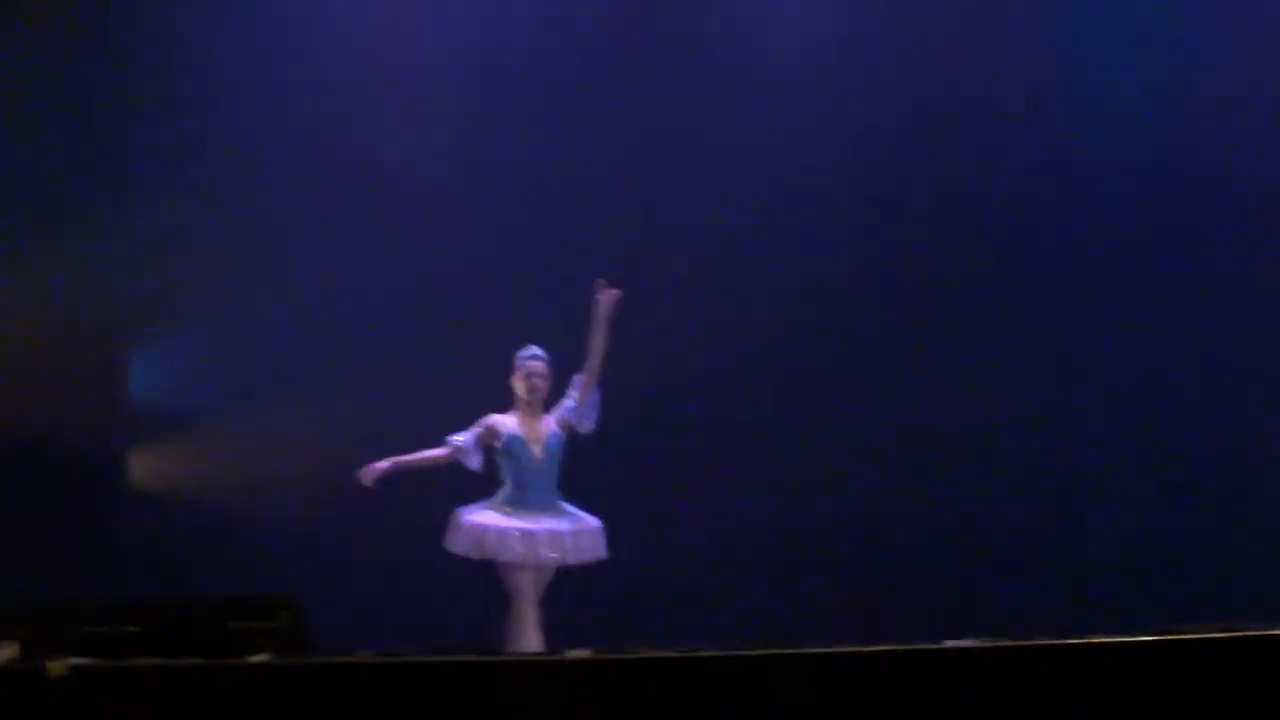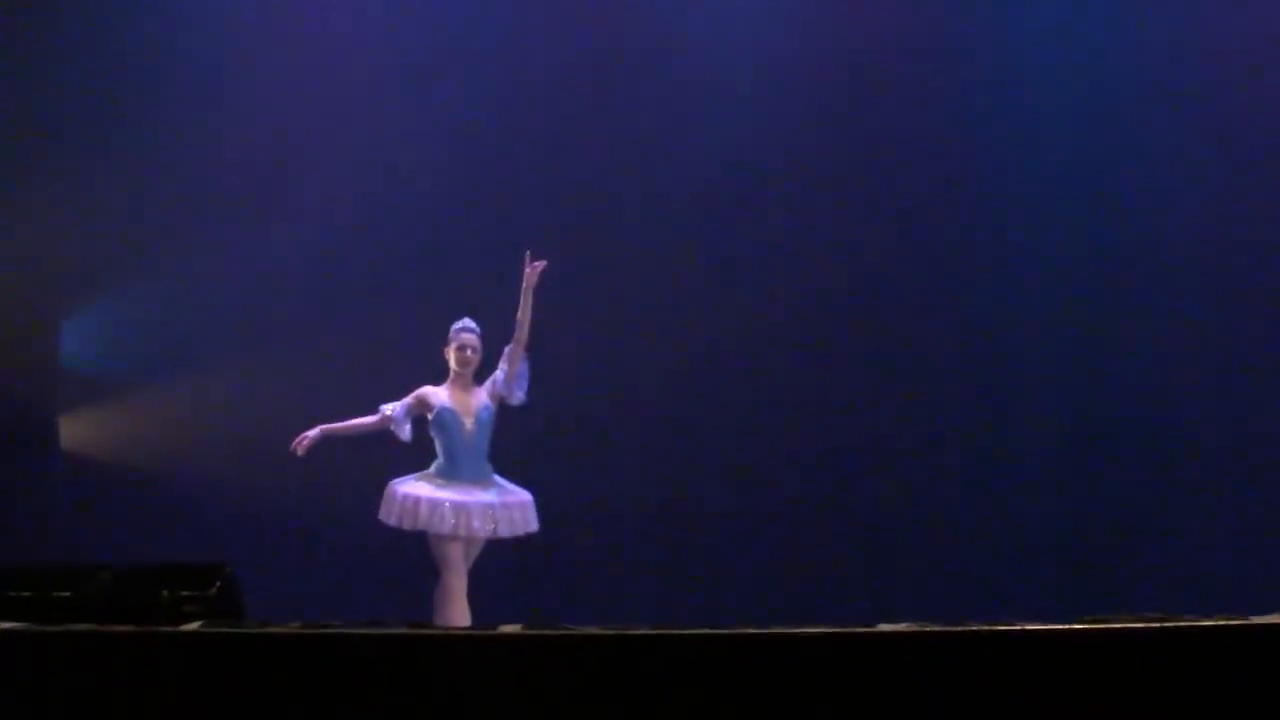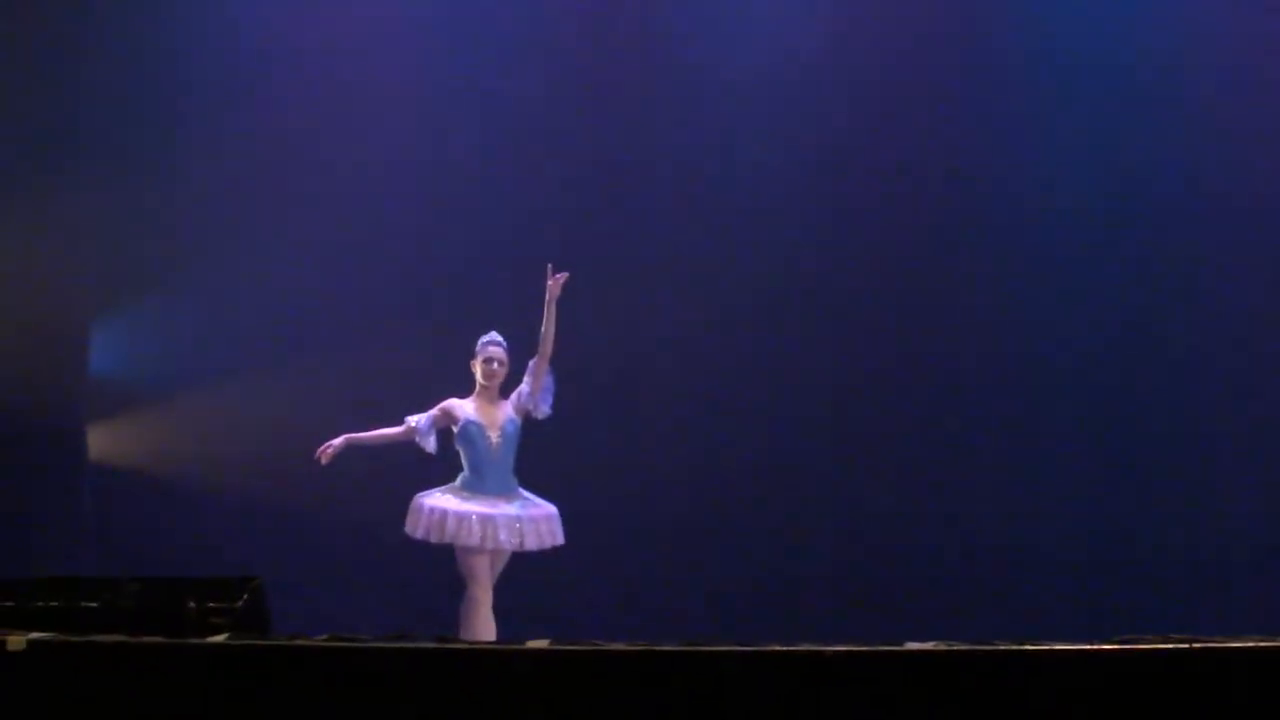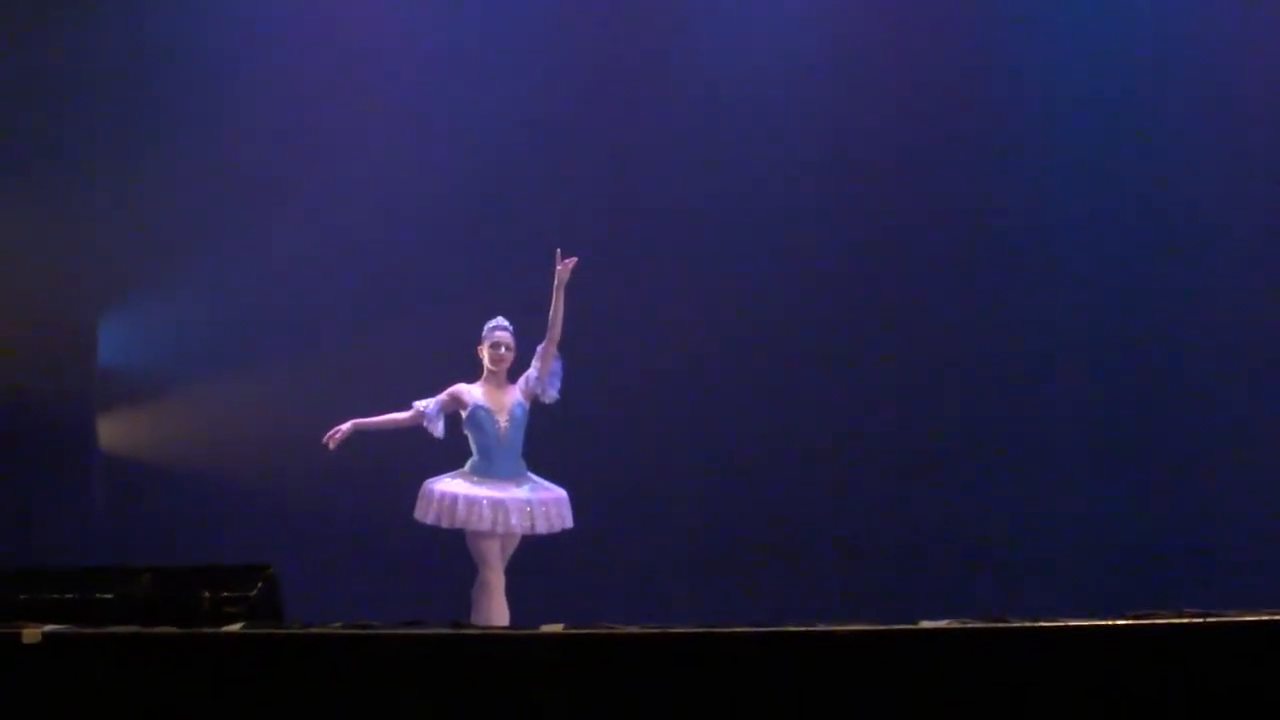
dt=0.5s
person 1, frame 1
left shoulder: (560, 420)
right shoulder: (496, 424)
left elbow: (591, 372)
right elbow: (446, 453)
left wrist: (602, 317)
right wrist: (391, 463)
left hip: (550, 522)
right hip: (511, 520)
left knee: (528, 605)
right knee: (524, 605)
person 1, frame 2
left shoulder: (490, 393)
right shoulder: (429, 396)
left elbow: (519, 342)
right elbow: (377, 421)
left wrist: (528, 289)
right wrist: (323, 430)
left hip: (481, 494)
right hip: (443, 491)
left knee: (455, 577)
right knee: (454, 579)
person 1, frame 3
left shoulder: (516, 406)
right shoulder: (455, 408)
left elbow: (544, 356)
right elbow: (402, 431)
left wrist: (550, 302)
right wrist: (348, 439)
left hip: (507, 507)
right hip: (468, 504)
left knee: (480, 591)
right knee: (480, 591)
person 1, frame 4
left shoulder: (524, 391)
right shoulder: (463, 394)
left elbow: (552, 340)
right elbow: (409, 417)
left wrist: (559, 287)
right wrist: (356, 425)
left hip: (517, 491)
right hip: (478, 489)
left knee: (490, 576)
right knee: (492, 576)
